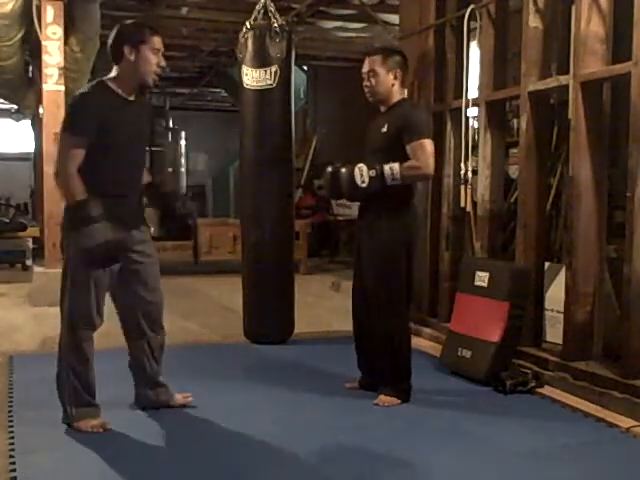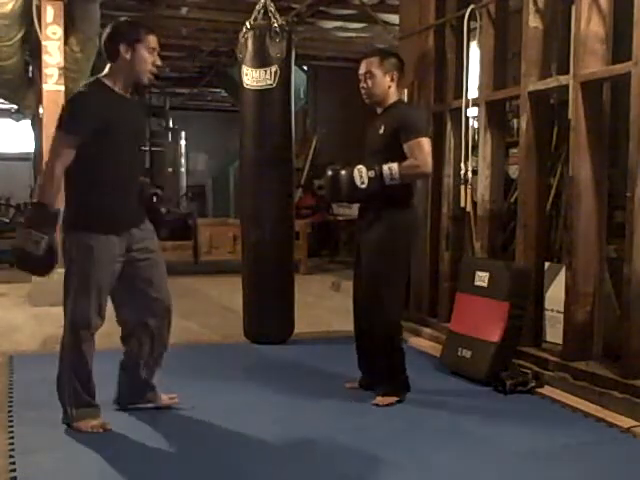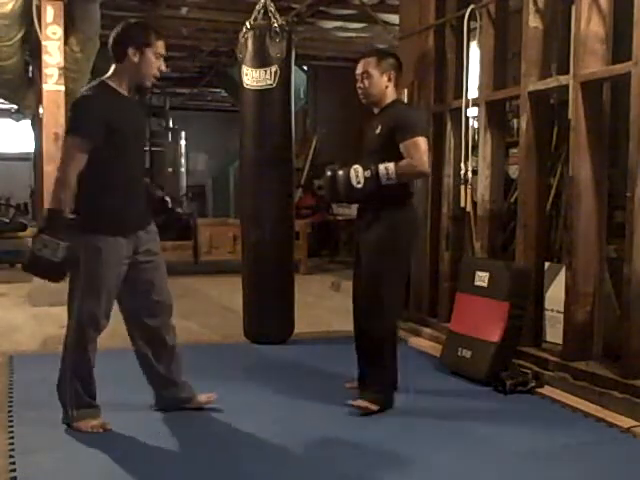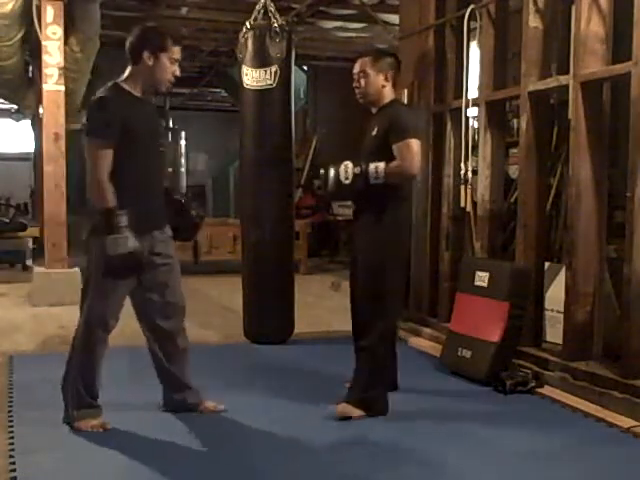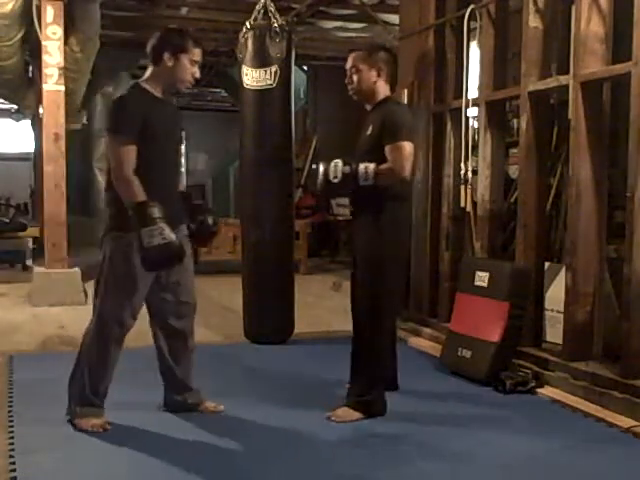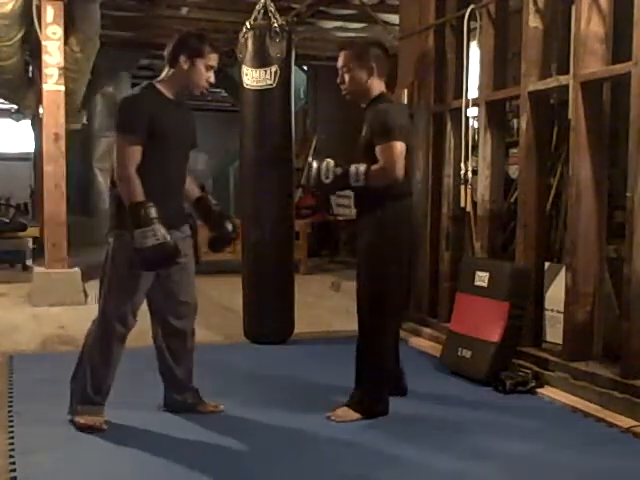
dt=0.2s
person 1, frame 1
left shoulder: (142, 110)
right shoulder: (89, 102)
right elbow: (66, 170)
left wrist: (156, 192)
right wrist: (88, 218)
left hip: (134, 229)
right hip: (93, 229)
left knee: (147, 312)
right knee: (81, 319)
left ankle: (151, 390)
right ankle: (79, 407)
person 1, frame 2
left shoulder: (134, 106)
right shoulder: (87, 101)
right elbow: (55, 168)
left wrist: (149, 197)
right wrist: (42, 222)
left hip: (136, 227)
right hip: (94, 232)
left knee: (155, 307)
right knee: (84, 321)
left ankle: (137, 389)
right ankle: (80, 407)
person 1, frame 3
left shoulder: (133, 106)
right shoulder: (93, 102)
right elbow: (69, 172)
left wrist: (155, 200)
right wrist: (57, 225)
left hip: (141, 230)
right hip: (101, 234)
left knee: (156, 313)
right knee: (88, 322)
left ankle: (173, 391)
right ankle: (79, 407)
person 1, frame 4
left shoulder: (147, 108)
right shoulder: (109, 105)
right elbow: (99, 176)
right wrist: (114, 228)
left hip: (156, 231)
right hip: (121, 232)
left knee: (169, 314)
right knee: (98, 321)
left ankle: (182, 395)
right ankle: (80, 407)
person 1, frame 5
left shoulder: (170, 109)
right shoulder: (130, 105)
right elbow: (123, 173)
left wrist: (189, 206)
right wrist: (149, 222)
left hip: (172, 228)
right hip: (134, 231)
left knee: (179, 313)
right knee: (113, 318)
left ankle: (181, 394)
right ankle: (85, 404)
person 1, frame 6
left shoulder: (184, 112)
right shoulder: (139, 104)
right elbow: (126, 171)
left wrist: (207, 208)
right wrist: (146, 222)
left hip: (175, 228)
right hip: (137, 230)
left knee: (180, 314)
right knee: (116, 317)
left ankle: (182, 395)
right ankle: (86, 403)
person 2, frame 1
left shoulder: (411, 116)
right shoulder: (378, 121)
left elbow: (424, 167)
left wrist: (377, 174)
right wrist: (351, 180)
left hip: (393, 220)
right hip: (370, 218)
left knee: (390, 303)
right knee: (364, 301)
left ankle: (397, 384)
right ankle: (372, 375)
person 2, frame 2
left shoulder: (408, 117)
right shoulder: (377, 123)
left elbow: (423, 165)
left wrist: (376, 175)
right wrist: (352, 182)
left hip: (393, 219)
right hip: (371, 217)
left knee: (382, 301)
right knee: (365, 300)
left ankle: (394, 382)
right ankle: (373, 374)
person 2, frame 3
left shoulder: (404, 116)
right shoulder: (375, 121)
left elbow: (420, 165)
left wrist: (373, 174)
right wrist: (350, 182)
left hip: (392, 220)
right hip: (370, 217)
left knee: (380, 302)
right knee: (365, 300)
left ankle: (379, 389)
right ankle: (371, 375)
person 2, frame 4
left shoulder: (400, 116)
right shoulder: (375, 120)
left elbow: (410, 166)
left wrist: (362, 172)
right wrist: (351, 176)
left hip: (388, 220)
right hip: (368, 218)
left knee: (378, 305)
right knee: (364, 302)
left ankle: (368, 395)
right ankle: (381, 376)
person 2, frame 5
left shoulder: (395, 115)
right shoulder: (373, 116)
left elbow: (400, 169)
left hip: (385, 222)
right hip: (368, 219)
left knee: (375, 309)
right knee: (366, 304)
left ankle: (367, 397)
right ankle: (381, 376)
person 2, frame 6
left shoulder: (386, 113)
right shoulder: (375, 112)
left elbow: (392, 170)
left wrist: (343, 175)
right wrist: (337, 175)
left hip: (387, 221)
right hip: (377, 219)
left knee: (378, 310)
right knee: (377, 307)
left ankle: (368, 399)
right ankle: (388, 379)
